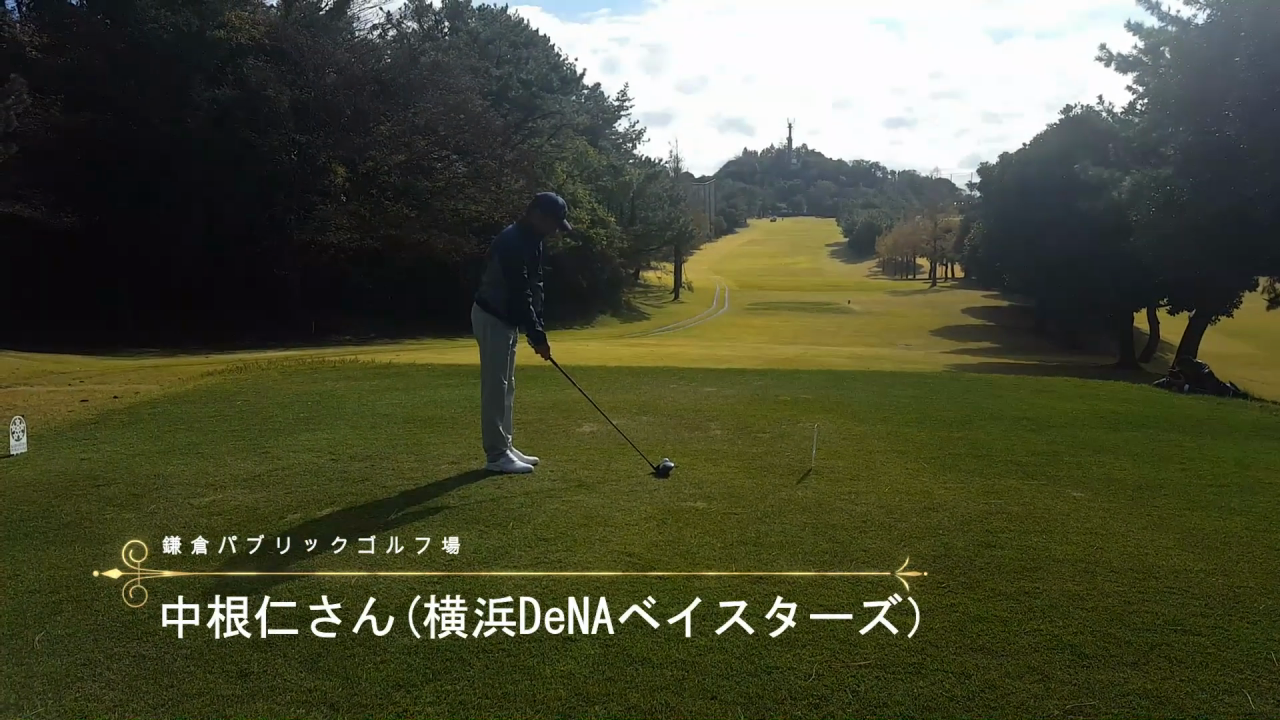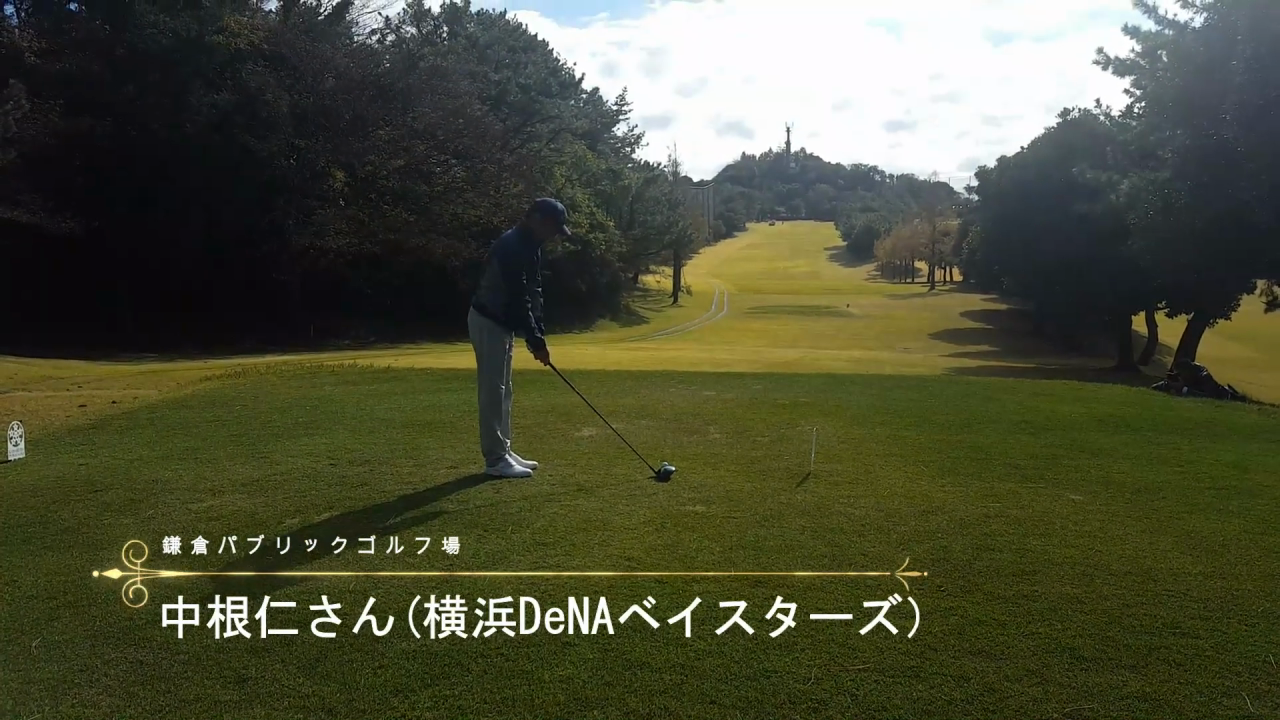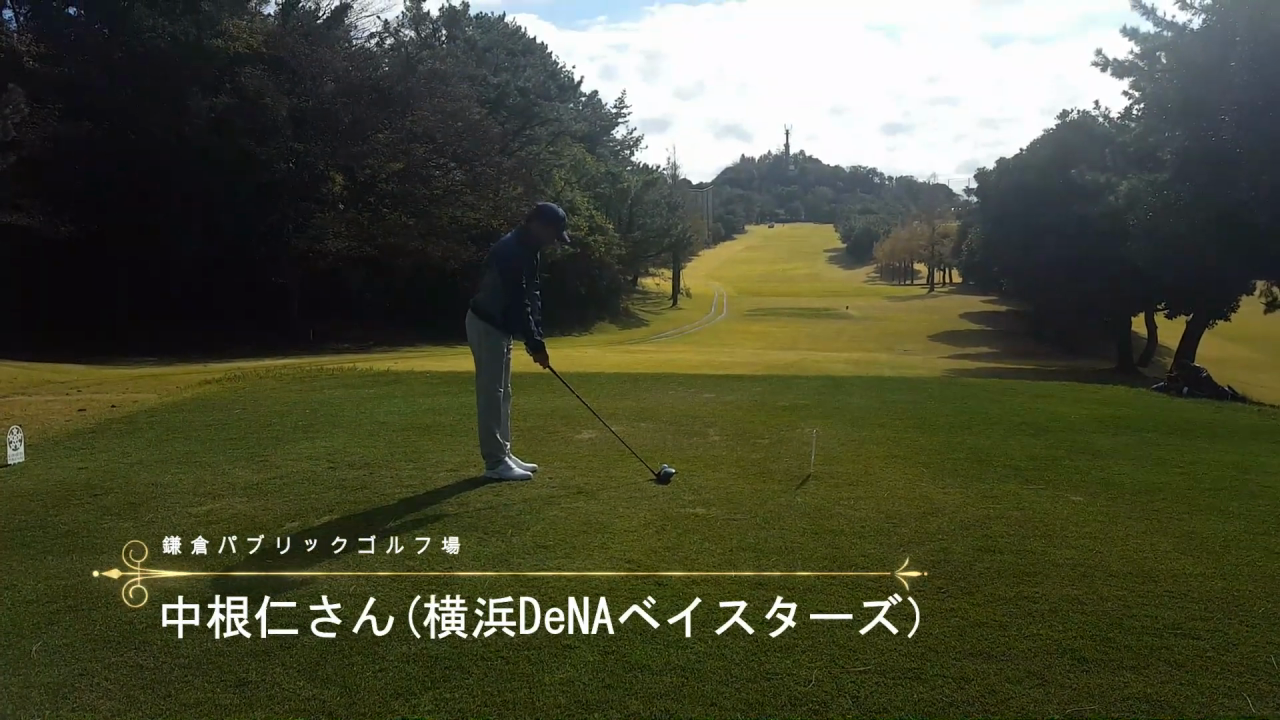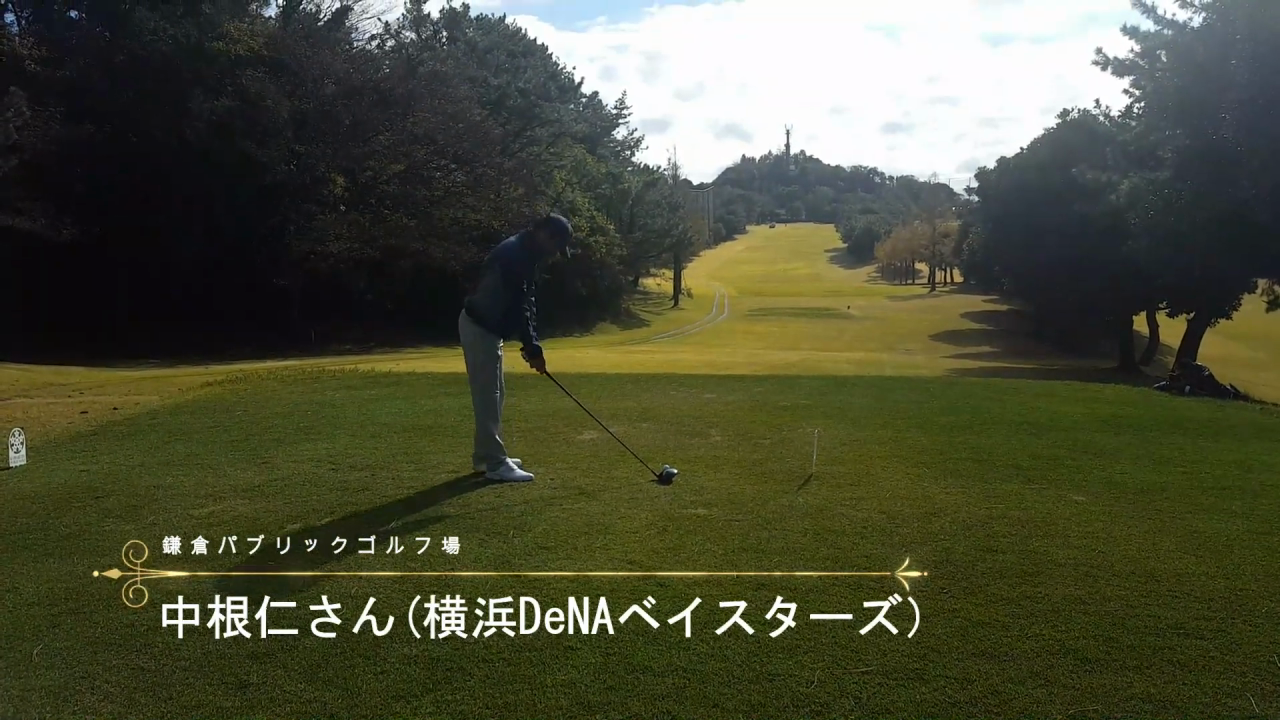
dt=0.5s
person 1, frame 1
left shoulder: (532, 241)
right shoulder: (512, 242)
left elbow: (534, 287)
right elbow: (519, 294)
left wrist: (538, 329)
right wrist: (536, 334)
left hip: (506, 319)
right hip: (492, 318)
left knee: (505, 385)
right knee: (495, 385)
left ankle: (505, 447)
right ankle: (496, 455)
person 1, frame 2
left shoulder: (530, 246)
right shoulder: (511, 247)
left elbow: (533, 292)
right elbow: (518, 298)
left wrist: (538, 333)
right wrist: (535, 339)
left hip: (502, 323)
right hip: (488, 322)
left knee: (503, 390)
right knee: (493, 390)
left ankle: (503, 452)
right ankle: (495, 459)
person 1, frame 3
left shoulder: (528, 250)
right shoulder: (510, 251)
left elbow: (531, 296)
right elbow: (518, 302)
left wrist: (536, 337)
right wrist: (535, 342)
left hip: (500, 326)
right hip: (486, 326)
left knee: (502, 394)
right knee: (491, 394)
left ankle: (504, 455)
right ankle: (495, 462)
person 1, frame 4
left shoulder: (526, 254)
right shoulder: (513, 255)
left elbow: (526, 302)
right elbow: (517, 307)
left wrist: (530, 344)
right wrist: (533, 347)
left hip: (489, 327)
right hip: (479, 327)
left knee: (493, 394)
right knee: (487, 395)
left ankle: (485, 455)
right ankle: (495, 463)
